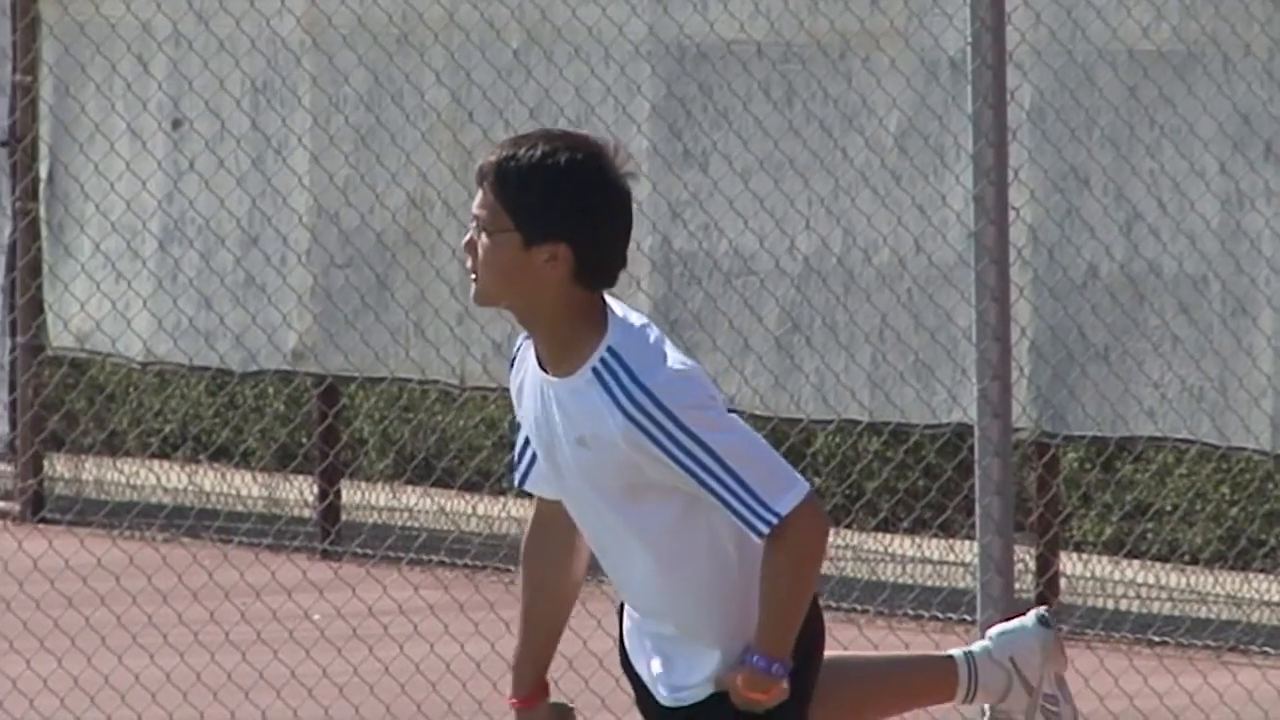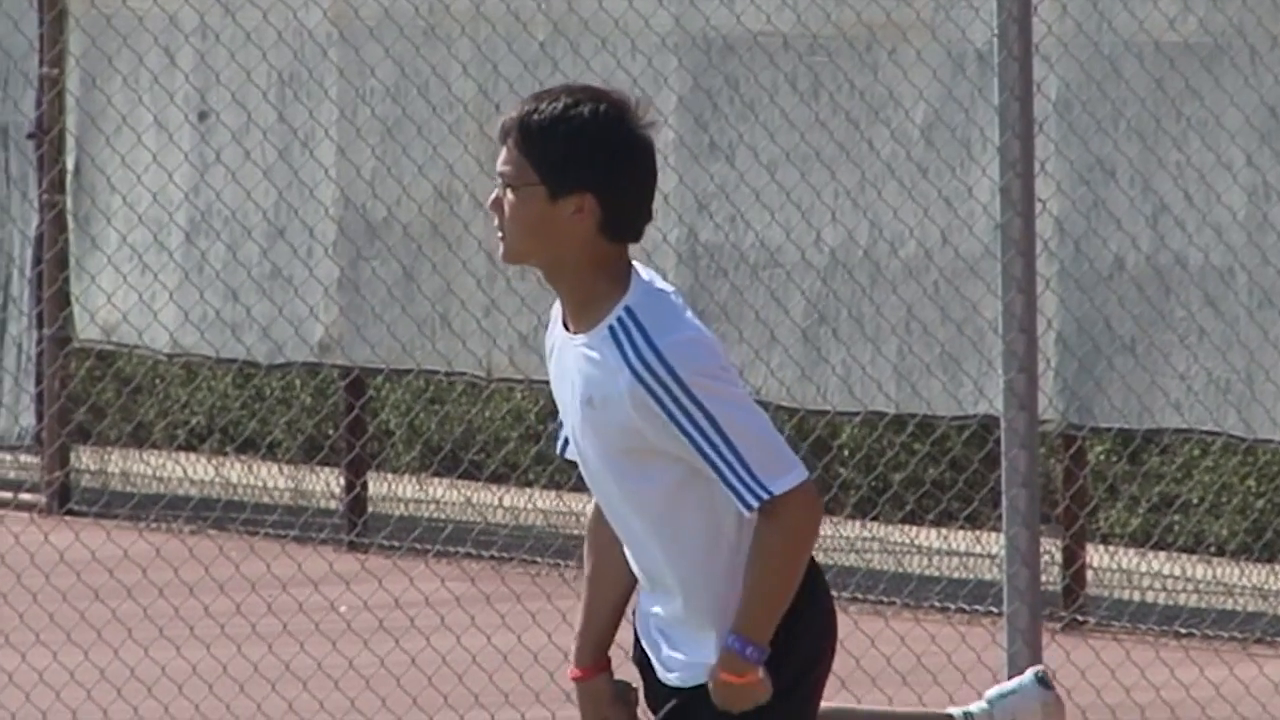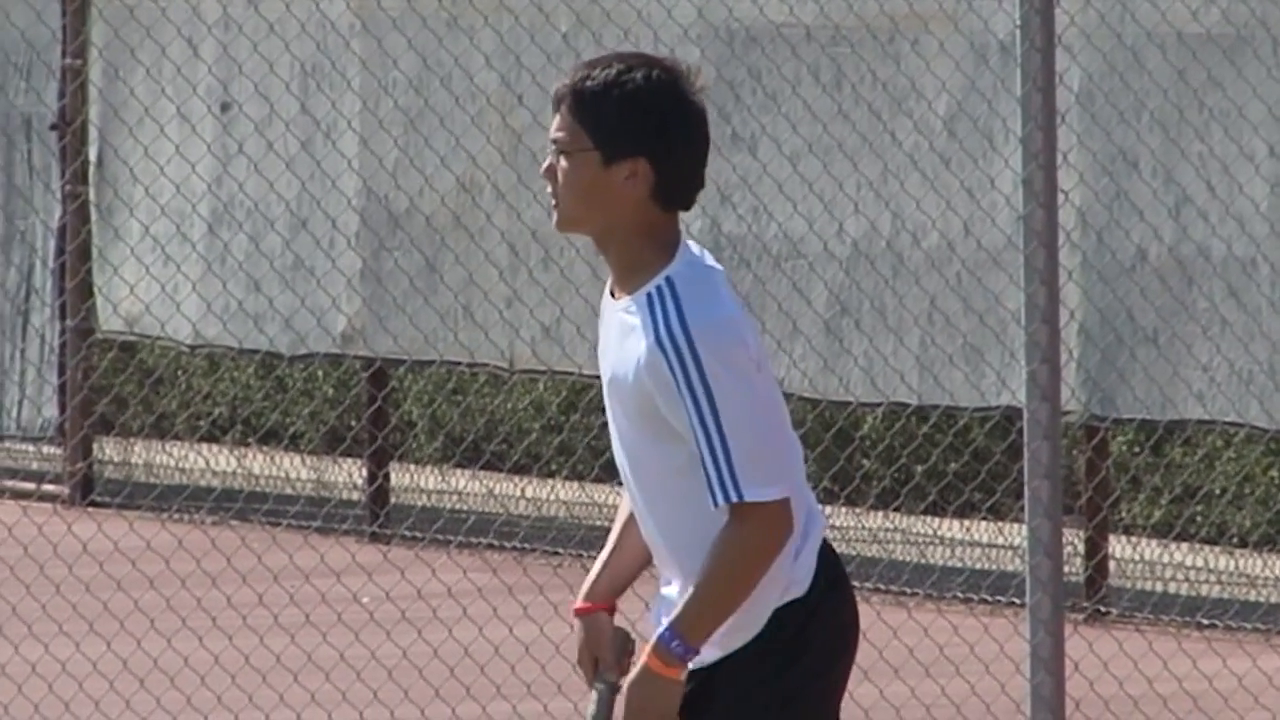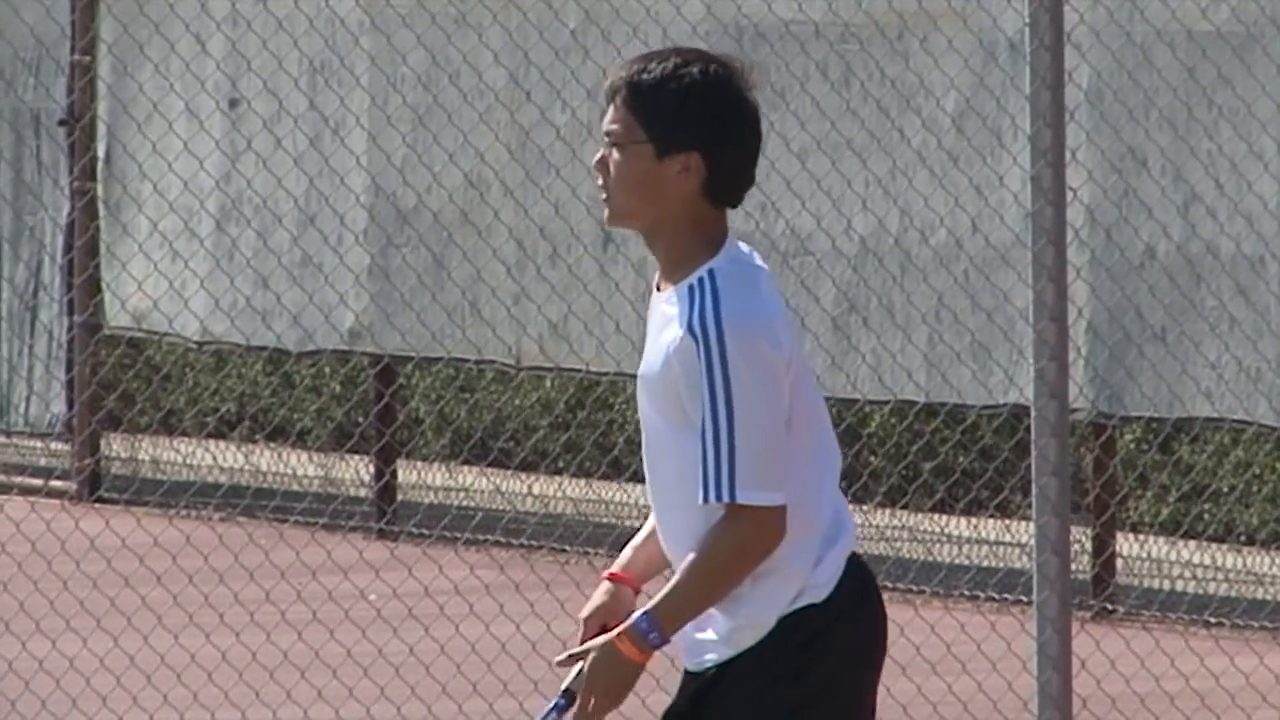
dt=0.5s
person 1, frame 1
left shoulder: (644, 392)
right shoulder: (536, 360)
left elbow: (799, 524)
right elbow: (558, 523)
left wrist: (765, 666)
left hip: (733, 660)
person 1, frame 2
left shoulder: (654, 355)
right shoulder: (570, 326)
left elbow: (792, 506)
left wrist: (742, 658)
right wrist: (590, 662)
left hip: (745, 640)
person 1, frame 3
left shoulder: (686, 326)
right shoulder: (630, 296)
left elbow: (762, 517)
left wrist: (665, 656)
right wrist: (599, 596)
left hip: (770, 635)
right hip: (721, 625)
person 1, frame 4
left shoulder: (720, 319)
right shoulder: (686, 293)
left elbow: (753, 522)
left wrist: (636, 639)
right wrist: (626, 577)
left hip: (790, 640)
right hip: (783, 628)
